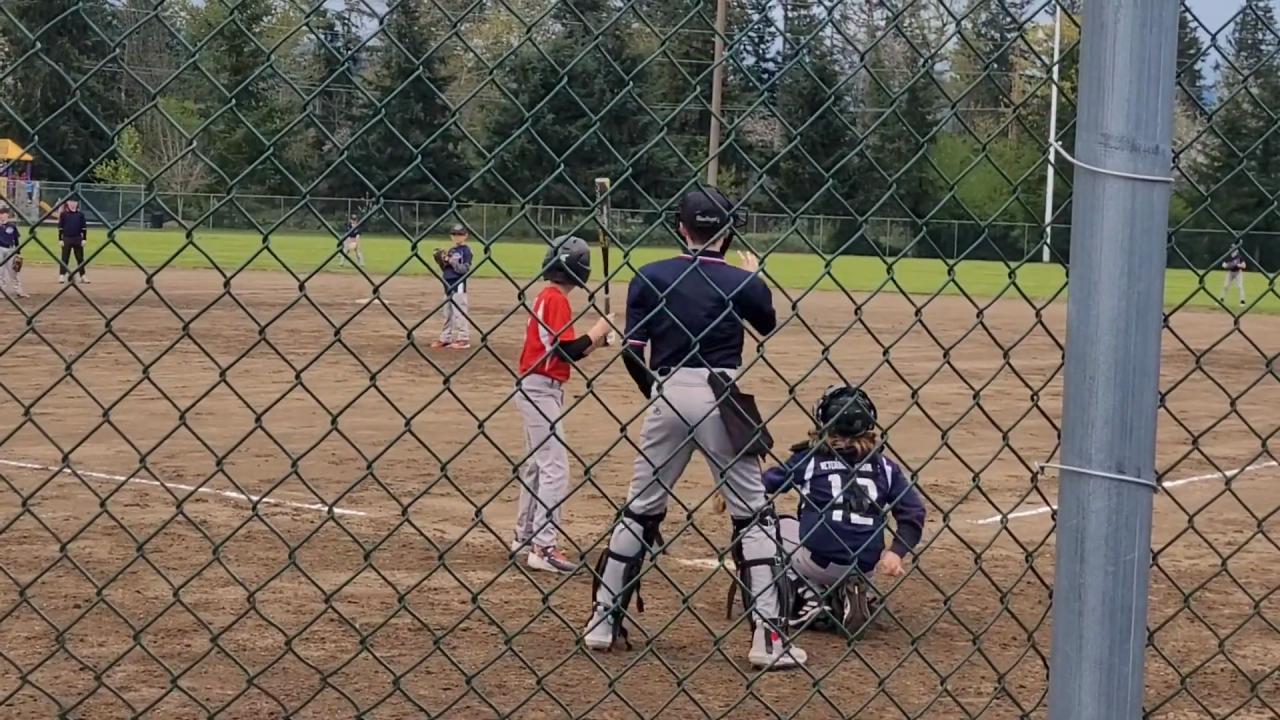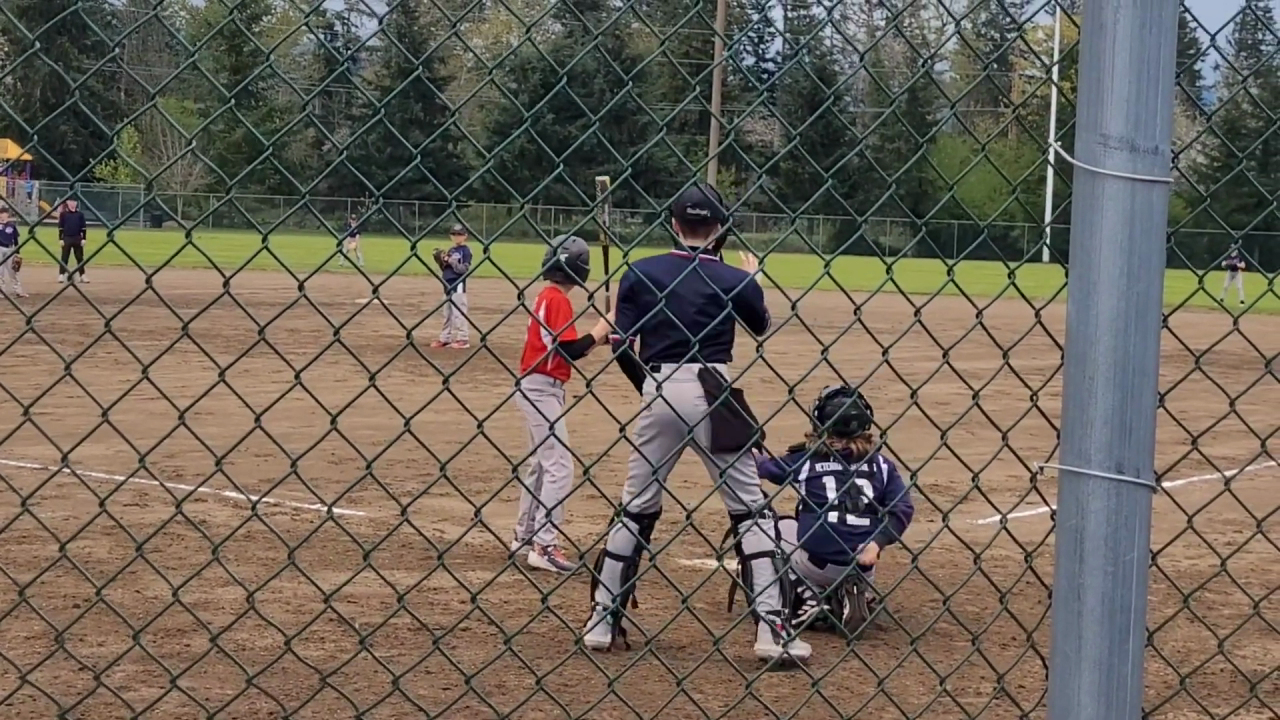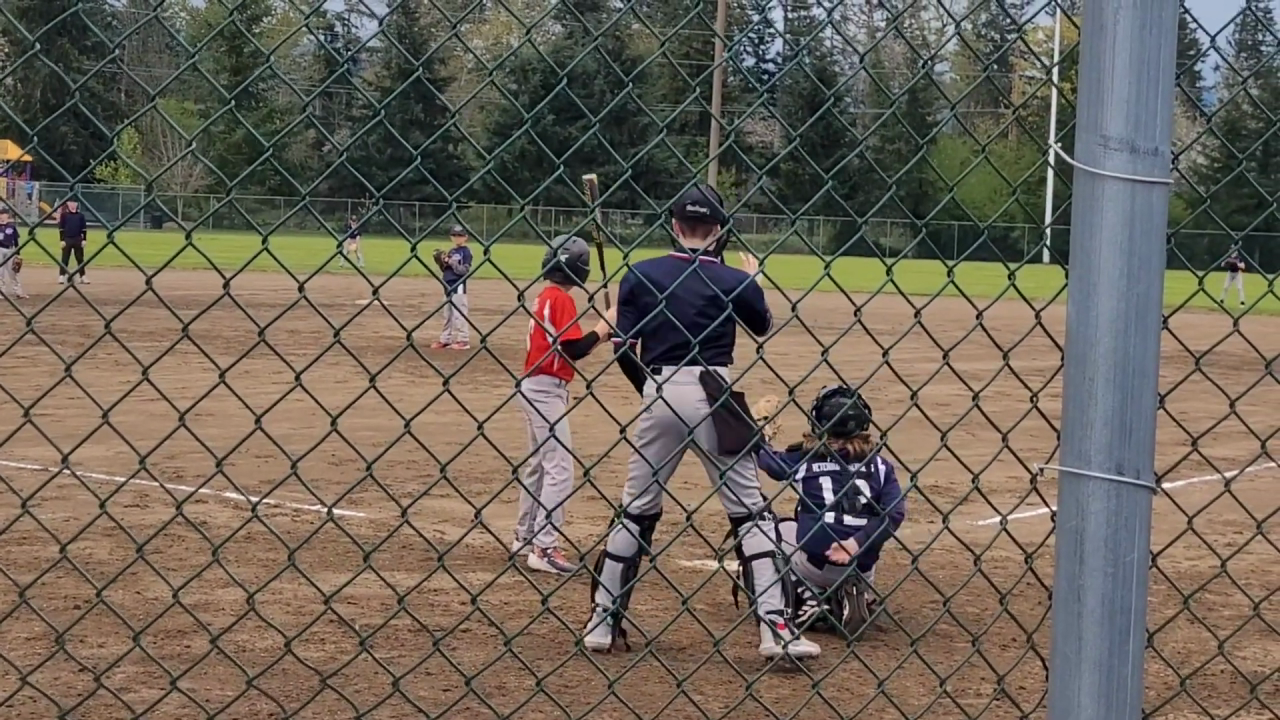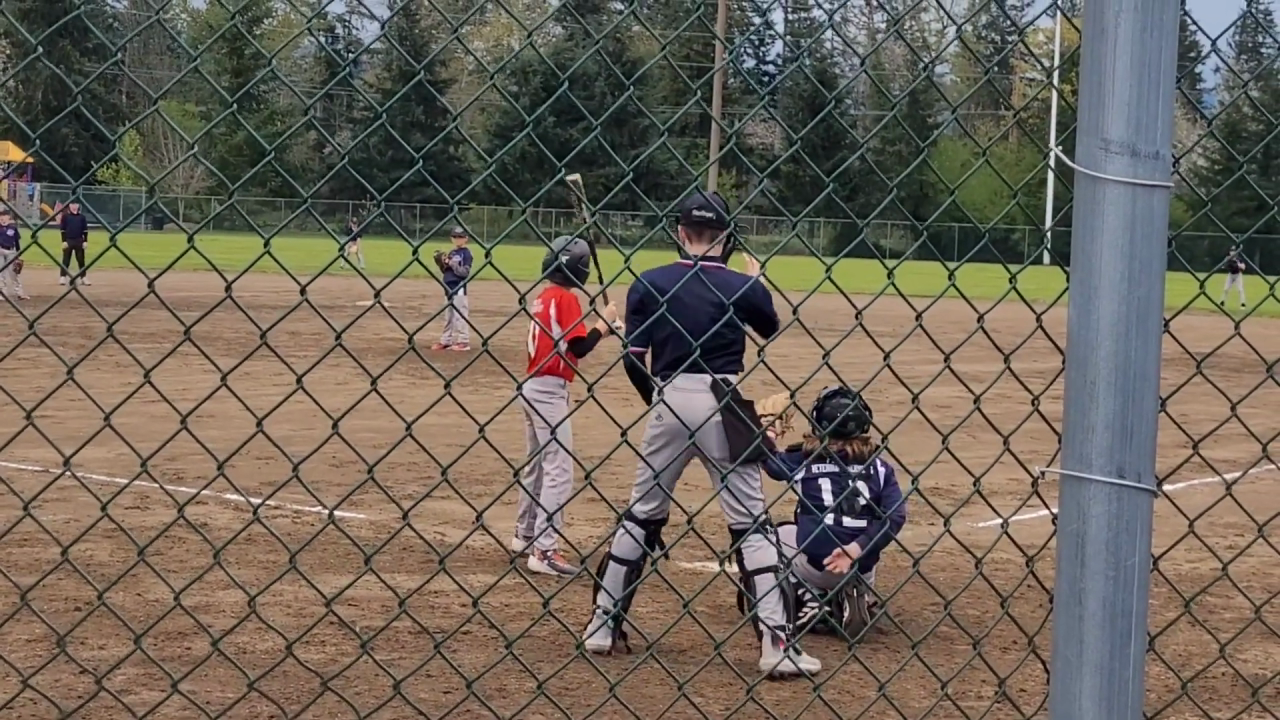
dt=0.1s
person 1, frame 1
left shoulder: (649, 276)
right shoulder: (743, 282)
left elbow: (630, 351)
right elbow: (768, 326)
left hip: (668, 397)
right hip: (720, 400)
left knee: (639, 511)
right knee: (754, 516)
left ankle: (603, 622)
right ankle: (769, 635)
person 1, frame 2
left shoulder: (640, 272)
right shoulder: (735, 280)
left elbow: (620, 346)
right elbow: (761, 326)
left hip: (660, 393)
right hip: (713, 396)
left knee: (635, 509)
right knee: (751, 511)
left ankle: (603, 621)
right ankle: (772, 627)
person 1, frame 3
left shoulder: (642, 275)
right shoulder: (735, 281)
left elbow: (623, 348)
right elbow: (763, 328)
left hip: (662, 397)
right hip: (713, 399)
left knee: (635, 510)
right knee: (749, 513)
left ankle: (603, 623)
right ankle: (776, 629)
person 1, frame 4
left shoulder: (648, 283)
right shoulder: (743, 286)
left elbow: (632, 358)
right elbow: (771, 330)
left hip: (669, 403)
right hip: (722, 405)
left knee: (641, 515)
right knee: (752, 524)
left ankle: (603, 625)
right ankle: (778, 641)
person 2, frame 1
left shoulder: (546, 297)
right shoulder: (557, 300)
right elbow: (567, 352)
left wrist: (596, 340)
right wrist: (600, 330)
left hip: (536, 388)
right hip: (541, 389)
left knee: (537, 465)
right knee: (554, 469)
left ankle: (525, 536)
right ankle: (543, 548)
person 2, frame 2
left shoulder: (546, 297)
right shoulder: (558, 300)
right elbow: (569, 351)
left wrist: (598, 338)
right wrist: (601, 329)
left hip: (536, 387)
right hip: (543, 389)
left knee: (540, 465)
right knee: (559, 468)
left ankle: (525, 536)
right ankle: (544, 547)
person 2, frame 3
left shoulder: (543, 297)
right shoulder: (562, 299)
right elbow: (575, 349)
left wrist: (600, 334)
right wrist: (604, 325)
left hip: (534, 386)
right hip: (547, 389)
left knee: (539, 465)
right knee: (560, 469)
left ankle: (526, 536)
right ankle: (543, 549)
person 2, frame 4
left shoulder: (542, 298)
right shoulder: (566, 299)
right elbow: (580, 347)
left wrist: (601, 330)
right wrist: (604, 321)
left hip: (535, 387)
right hip: (550, 390)
left knee: (537, 465)
right knee: (559, 471)
left ankle: (525, 534)
right ankle: (543, 551)
person 3, frame 1
left shoulder: (810, 457)
right shoulder: (884, 464)
left elbow: (770, 481)
right elbow: (913, 510)
right wrist: (896, 552)
left hip: (817, 560)
right hip: (863, 565)
left knee: (778, 527)
left ankle: (809, 599)
right ankle: (852, 596)
person 3, frame 2
left shoulder: (806, 459)
right shoulder: (881, 464)
left elbow: (767, 469)
right elbow: (902, 508)
left wrist: (752, 456)
right wrist: (876, 543)
left hip: (816, 561)
right hip: (861, 568)
left knee: (778, 528)
left ankle: (808, 599)
right ankle: (855, 597)
person 3, frame 3
left shoulder: (804, 458)
right shoulder: (878, 464)
left elbow: (769, 461)
right elbow: (894, 512)
left wrist: (761, 439)
right wrist: (856, 544)
left hip: (814, 562)
right hip: (859, 567)
left knee: (779, 530)
left ankle: (809, 599)
right ankle: (855, 596)
person 3, frame 4
left shoulder: (804, 459)
right shoulder: (878, 466)
left elbow: (770, 460)
right elbow: (895, 516)
left wrist: (767, 436)
right wrist: (857, 549)
left hip: (814, 563)
right hip: (860, 569)
left knee: (778, 533)
left ankle: (810, 601)
right ankle: (855, 599)
